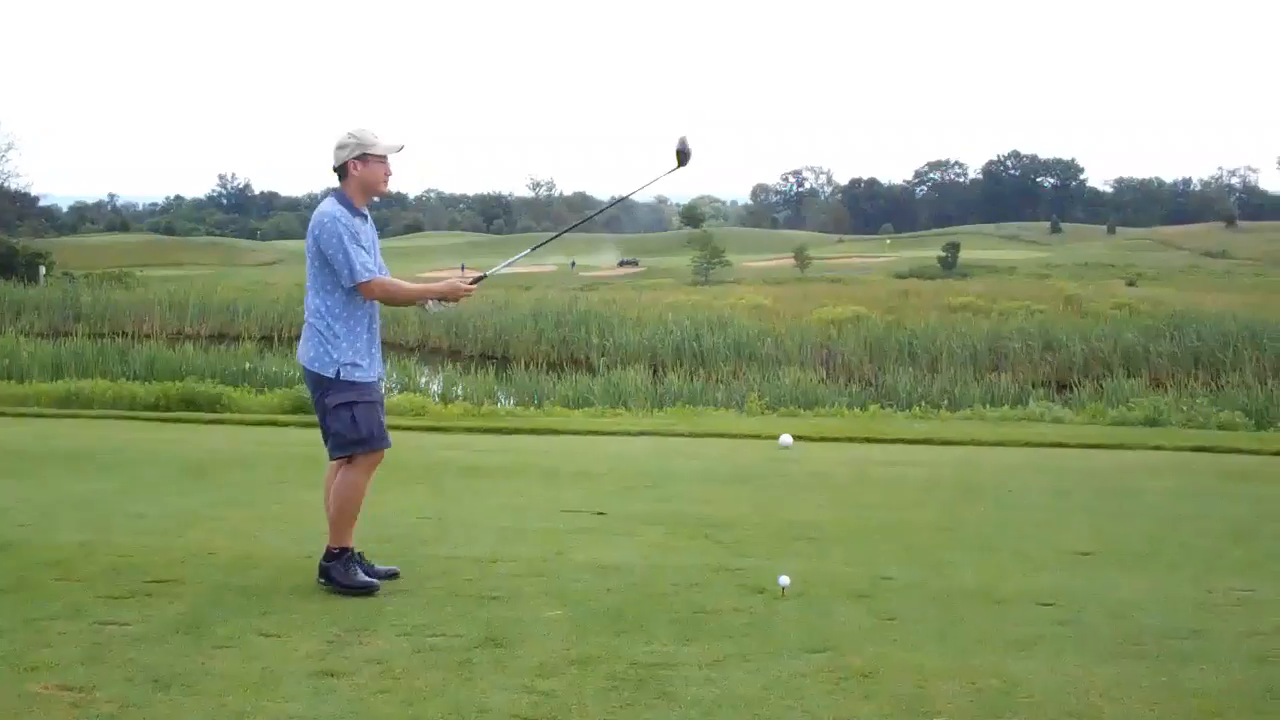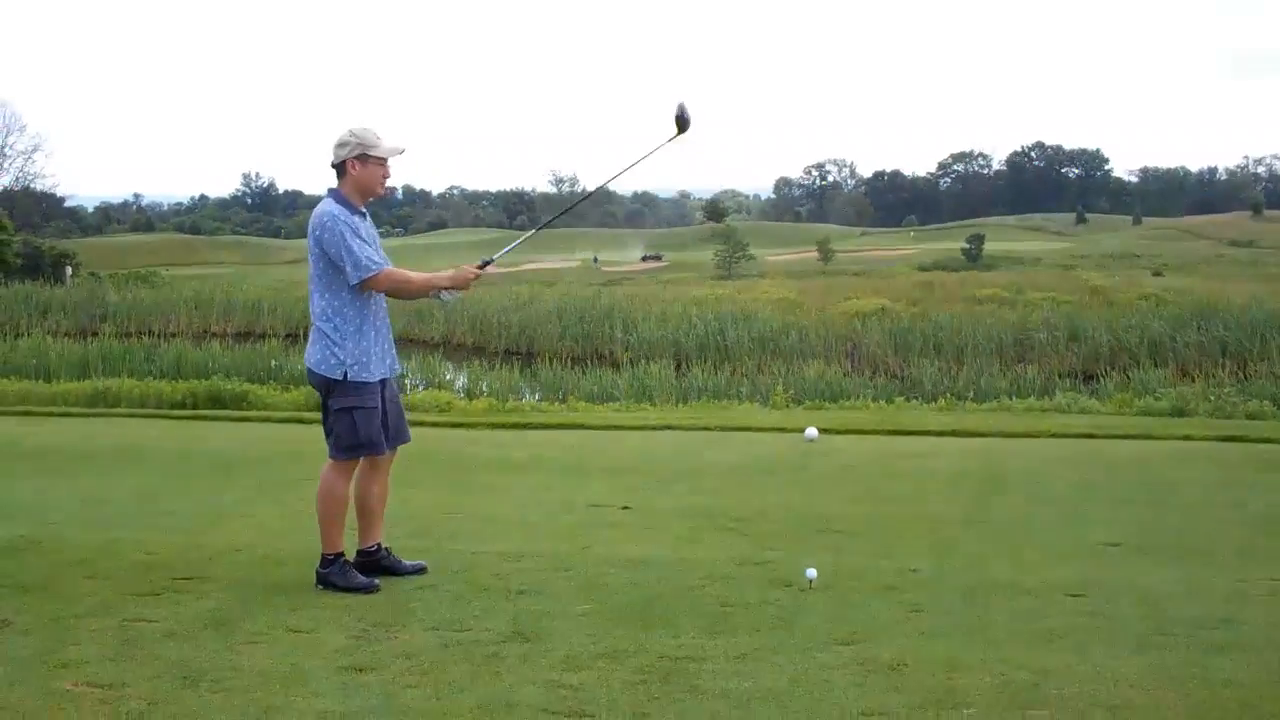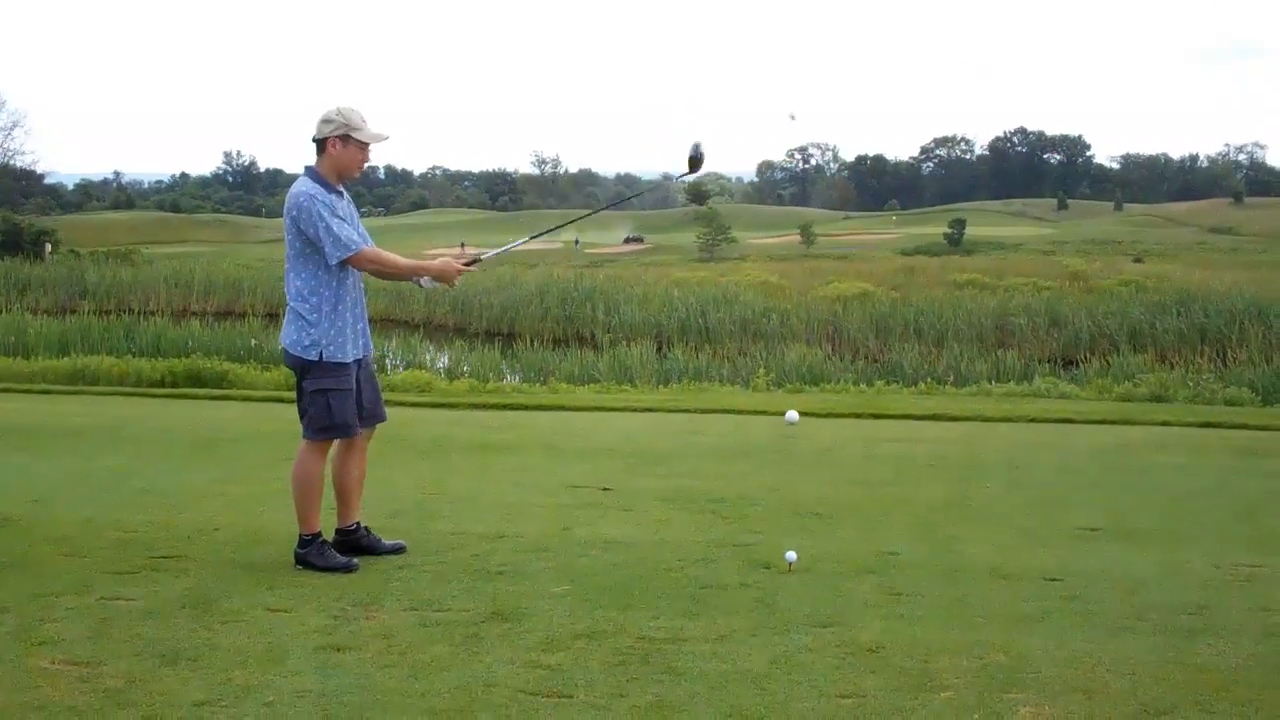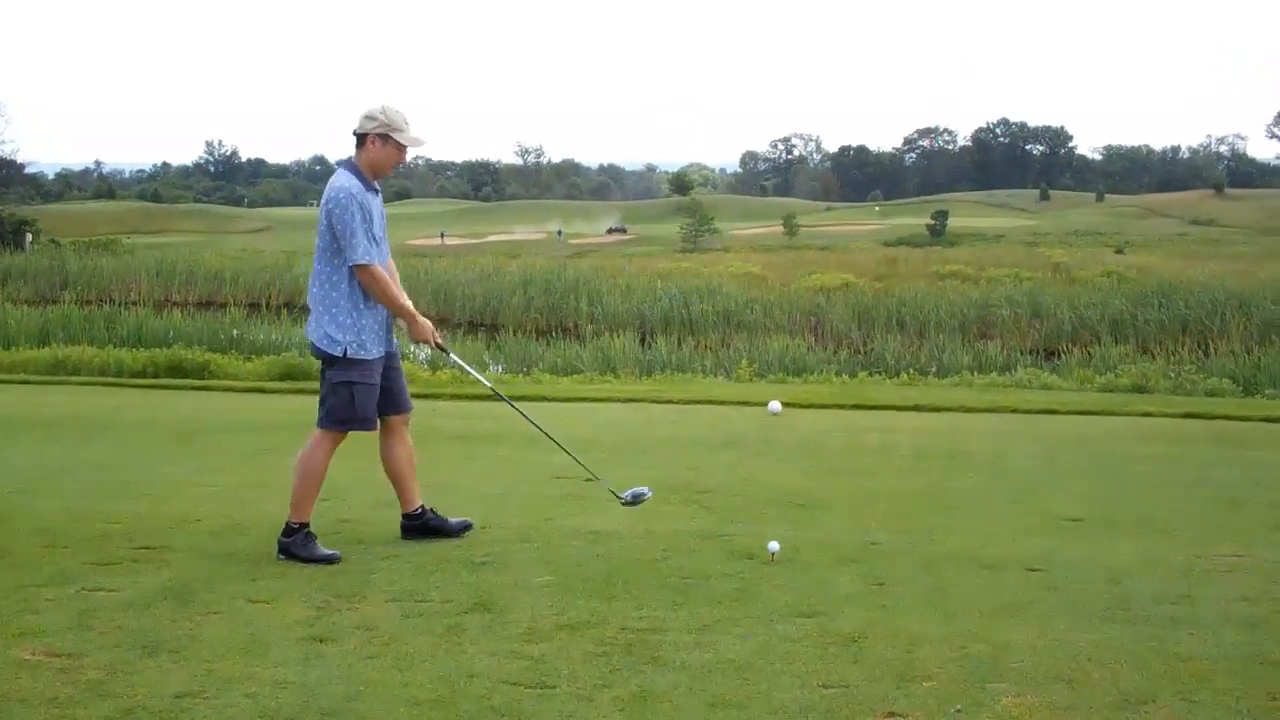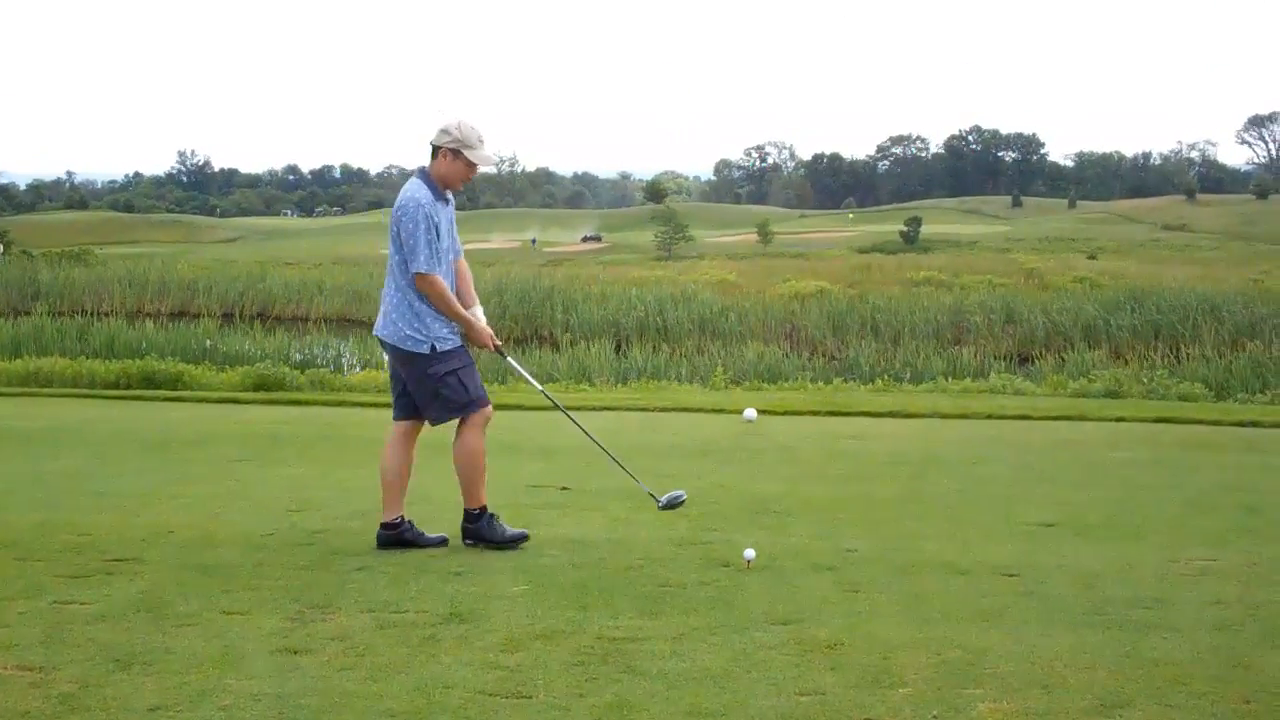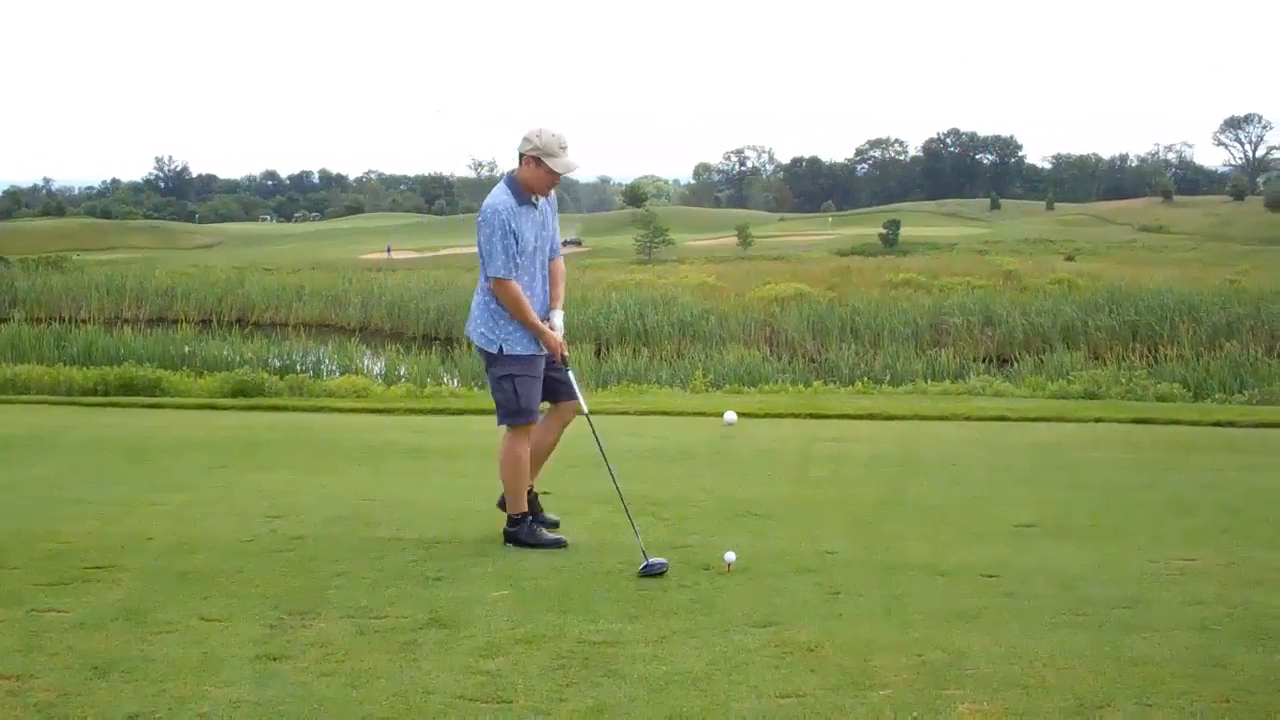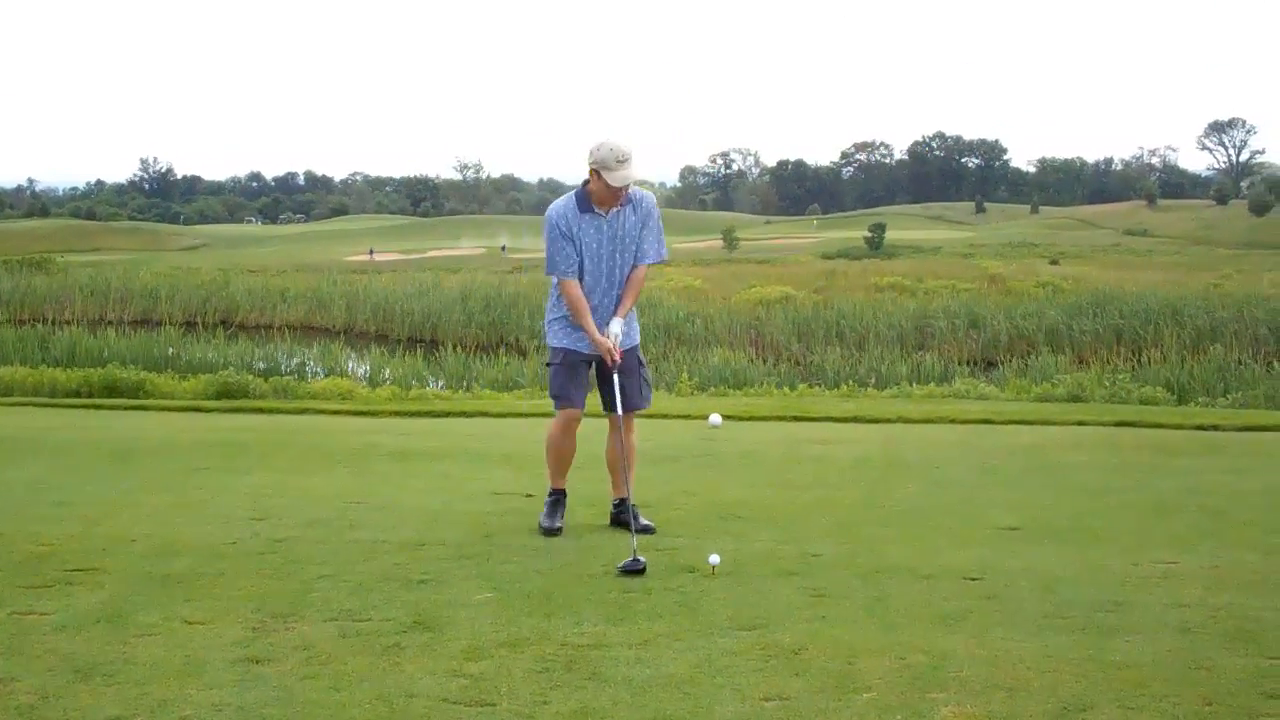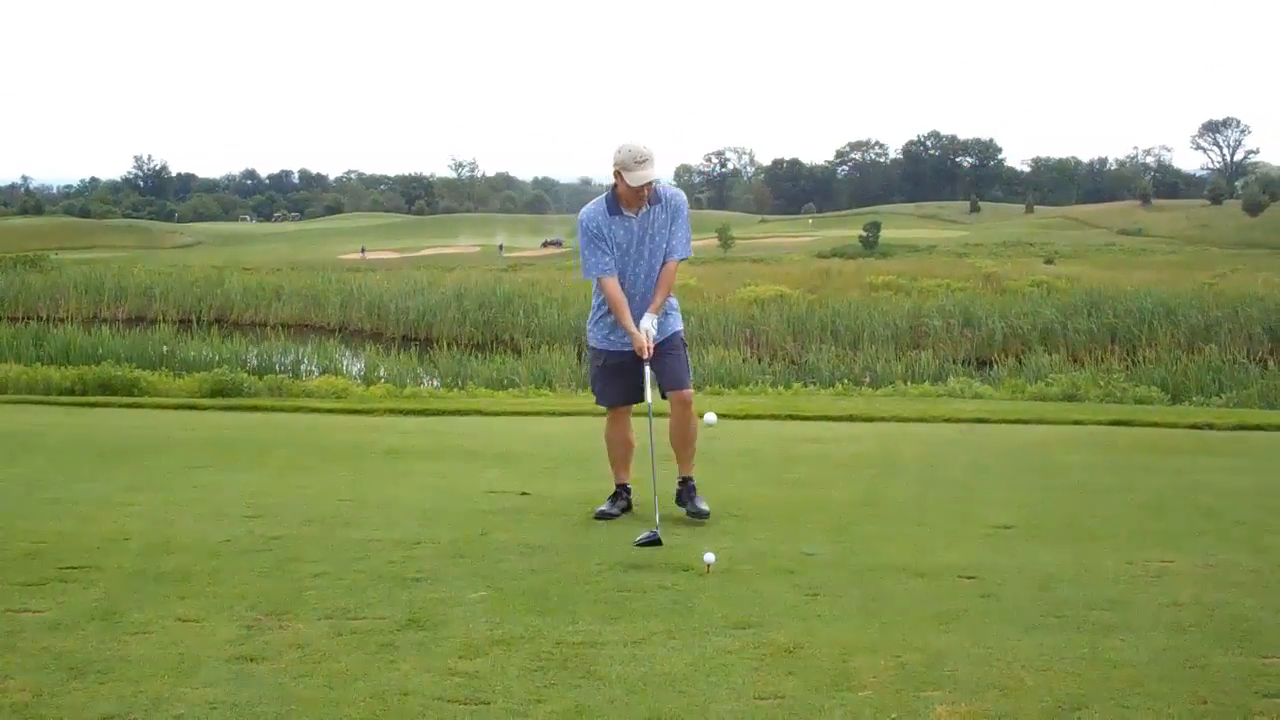
dt=0.5s
person 1, frame 1
left shoulder: (362, 219)
right shoulder: (332, 218)
left elbow: (381, 286)
right elbow: (371, 286)
left wrist: (431, 294)
right wrist: (437, 290)
left hip: (359, 359)
right hip: (337, 361)
left knee: (349, 457)
right knee: (364, 454)
left ankle: (341, 555)
right ankle: (337, 557)
person 1, frame 2
left shoulder: (359, 218)
right shoulder: (331, 218)
left elbow: (388, 282)
right elbow: (381, 279)
left wrist: (438, 287)
right wrist: (446, 278)
left hip: (375, 360)
right hip: (345, 363)
left knee: (381, 454)
right knee: (345, 459)
left ankle: (371, 551)
right ankle: (331, 563)
person 1, frame 3
left shoulder: (339, 196)
right shoulder: (308, 197)
left elbow: (370, 260)
right elbow: (362, 258)
left wrist: (423, 271)
right wrist: (429, 268)
left hip: (352, 340)
right hip: (321, 343)
left knee: (359, 434)
right knee: (320, 440)
left ankle: (349, 531)
right ankle: (308, 542)
person 1, frame 4
left shoulder: (369, 190)
right shoulder: (345, 192)
right elbow: (366, 271)
left wrist: (408, 312)
right wrist: (412, 317)
left hip: (374, 334)
right hip: (349, 338)
left knee: (396, 421)
right knee: (334, 430)
left ankle: (416, 514)
right ankle: (295, 532)
person 1, frame 5
left shoulder: (444, 197)
right shoulder: (417, 202)
left elbow: (456, 260)
right elbow: (424, 278)
left wrist: (476, 311)
right wrist: (469, 324)
left hip: (409, 334)
right hip: (425, 336)
left knee: (407, 425)
right knee: (476, 415)
left ankle: (392, 523)
right ankle: (477, 519)
person 1, frame 6
left shoulder: (546, 198)
right shoulder: (498, 207)
left elbow: (554, 257)
right elbow: (502, 283)
left wrist: (556, 315)
right wrist: (542, 332)
left hip: (536, 331)
right hip: (507, 336)
left knee: (565, 407)
right knee: (521, 425)
left ankle: (520, 492)
right ankle: (517, 522)
person 1, frame 7
left shoulder: (644, 204)
right shoulder: (561, 214)
left elbow: (642, 266)
right elbow: (567, 282)
left wrist: (619, 321)
right wrist: (595, 336)
left hip: (621, 330)
right hip: (571, 332)
left knee: (623, 419)
right knee: (568, 415)
left ankle: (622, 505)
right ankle: (556, 495)
person 1, frame 8
left shoulder: (674, 201)
right shoulder: (591, 218)
left elbow: (672, 263)
right elbow: (606, 281)
left wrist: (651, 316)
right wrist: (631, 332)
left hip: (664, 322)
right hip: (611, 330)
left knee: (683, 398)
right knee: (617, 411)
left ankle: (687, 485)
right ankle: (621, 491)
